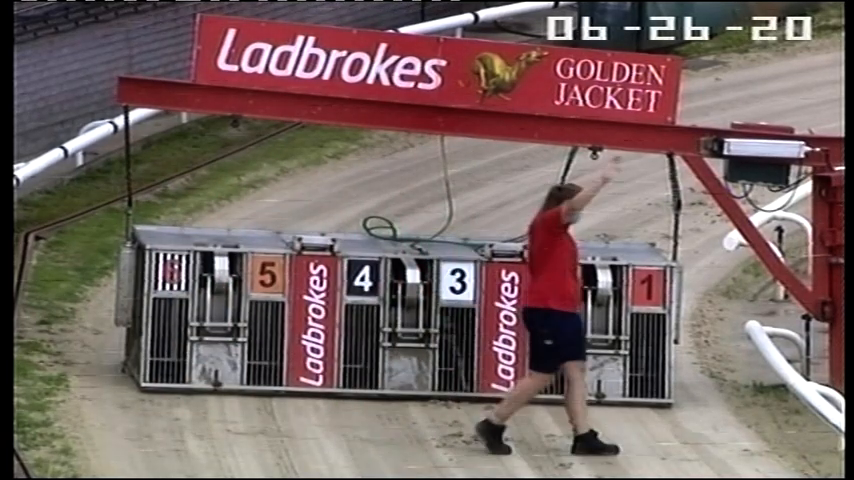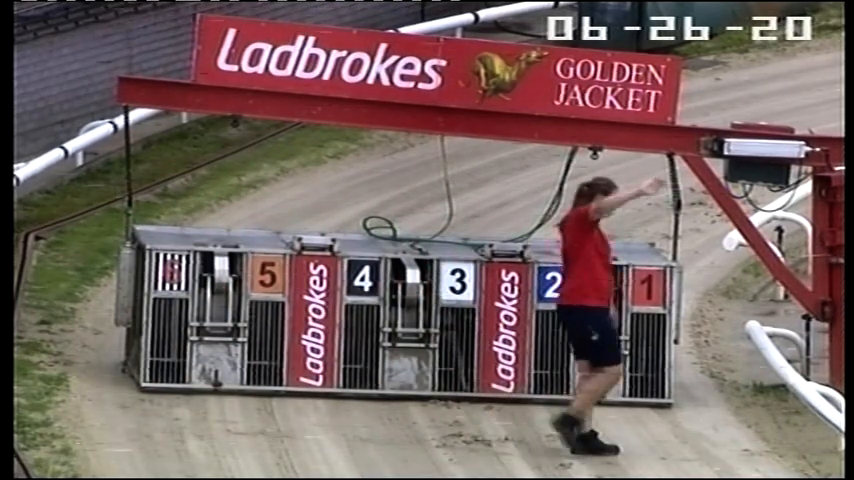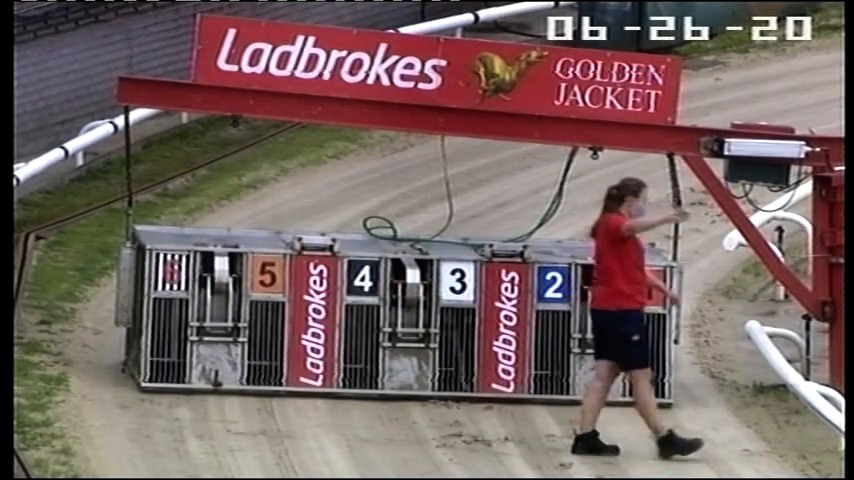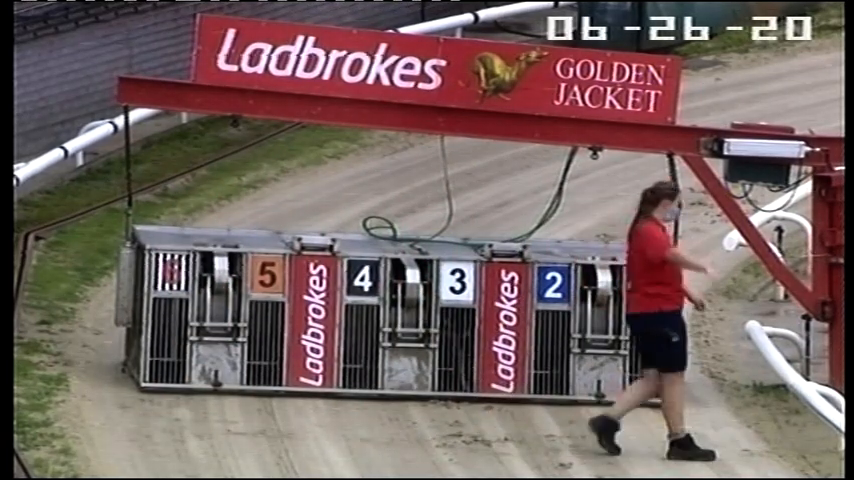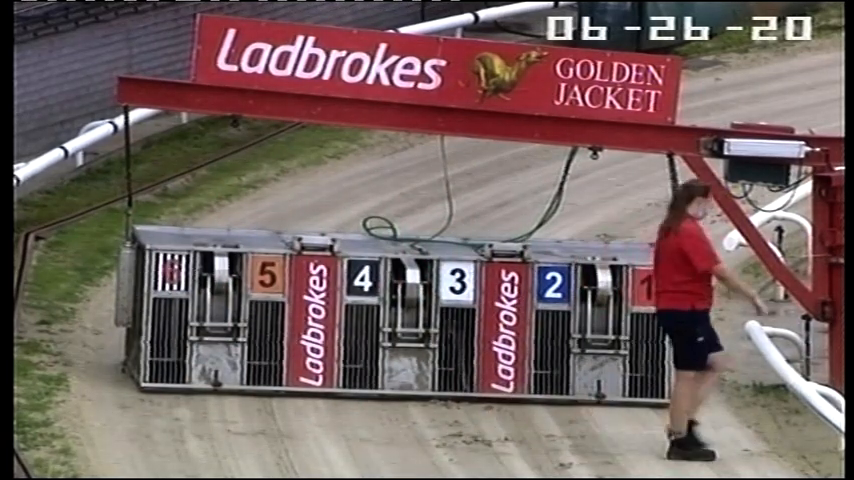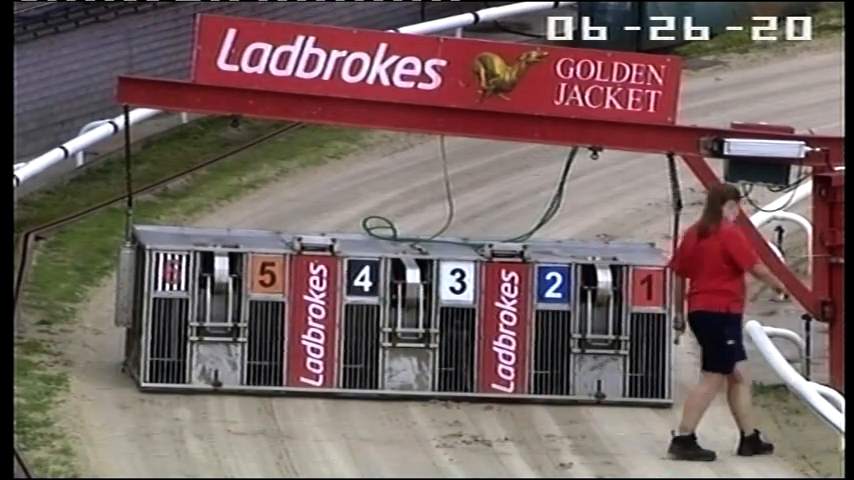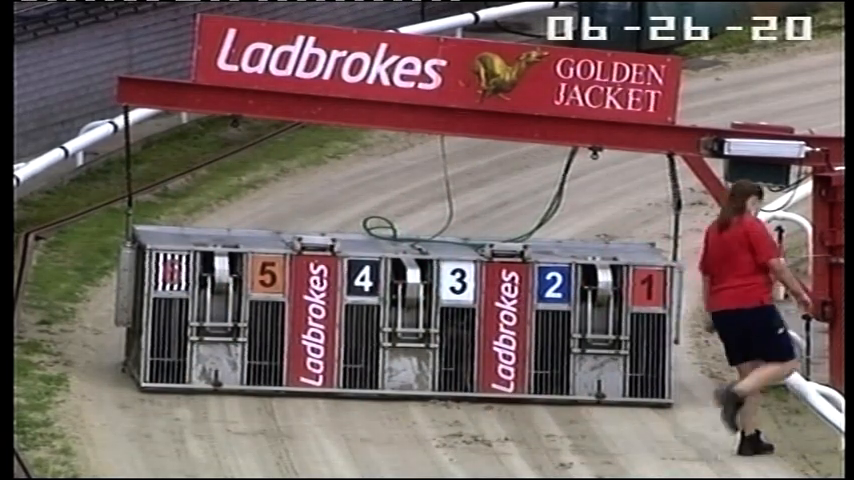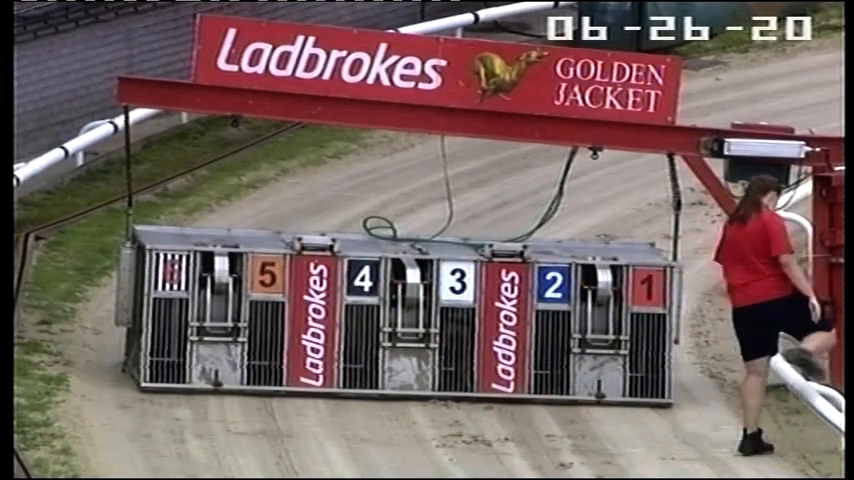
dt=0.2s
person 1, frame 1
left shoulder: (556, 230)
right shoulder: (548, 224)
right elbow: (575, 203)
right wrist: (603, 180)
left hip: (564, 312)
right hip: (550, 312)
left knee: (575, 374)
right knee: (539, 377)
left ankle: (585, 438)
right ankle: (492, 426)
person 1, frame 2
left shoulder: (589, 226)
right shoulder: (579, 218)
right elbow: (604, 207)
right wrist: (639, 191)
left hip: (585, 307)
right hip: (584, 308)
left knee: (590, 372)
right knee: (611, 371)
left ankle: (584, 436)
right ankle: (570, 419)
person 1, frame 3
left shoulder: (620, 228)
right shoulder: (610, 224)
left elbow: (637, 269)
right elbow: (636, 226)
left wrist: (664, 289)
right wrist: (667, 219)
left hip: (609, 311)
right hip: (621, 312)
left knee: (604, 375)
right knee: (641, 376)
left ankle: (585, 437)
right ankle: (665, 439)
person 1, frame 4
left shoulder: (648, 229)
right shoulder: (651, 231)
right elbow: (674, 256)
left wrist: (688, 294)
right wrist: (700, 265)
left hip: (647, 313)
right hip: (659, 315)
left knee: (655, 377)
right knee: (673, 377)
left ankle: (607, 422)
right ankle: (680, 442)
person 1, frame 5
left shoulder: (670, 228)
right shoulder: (691, 231)
right elbow: (719, 270)
right wrist: (752, 296)
left hip: (674, 309)
right hip: (687, 311)
left knee: (715, 363)
right knee: (689, 375)
left ankle: (686, 424)
right ankle: (679, 442)
person 1, frame 6
left shoulder: (692, 233)
right shoulder: (732, 232)
left elbow: (679, 275)
right elbow: (758, 269)
left wrist: (679, 312)
right wrist: (779, 285)
left hip: (700, 312)
right hip: (721, 313)
left knee: (738, 374)
right knee: (713, 378)
left ankle: (750, 438)
right ankle: (682, 439)
person 1, frame 7
left shoulder: (714, 230)
right shoulder: (753, 226)
left elbow: (707, 273)
right elbow: (776, 265)
left wrist: (709, 312)
right wrist: (801, 293)
left hip: (722, 311)
right hip: (753, 306)
left knee: (748, 372)
right knee: (786, 362)
left ankle: (750, 438)
right ankle: (735, 393)
person 1, frame 8
left shoulder: (731, 224)
right shoulder: (771, 220)
left elbow: (726, 264)
right elbow: (786, 261)
right wrist: (810, 295)
left hip: (743, 305)
right hip: (777, 298)
left knee: (755, 371)
right knee: (826, 333)
left ankle: (751, 437)
right ankle: (803, 353)
